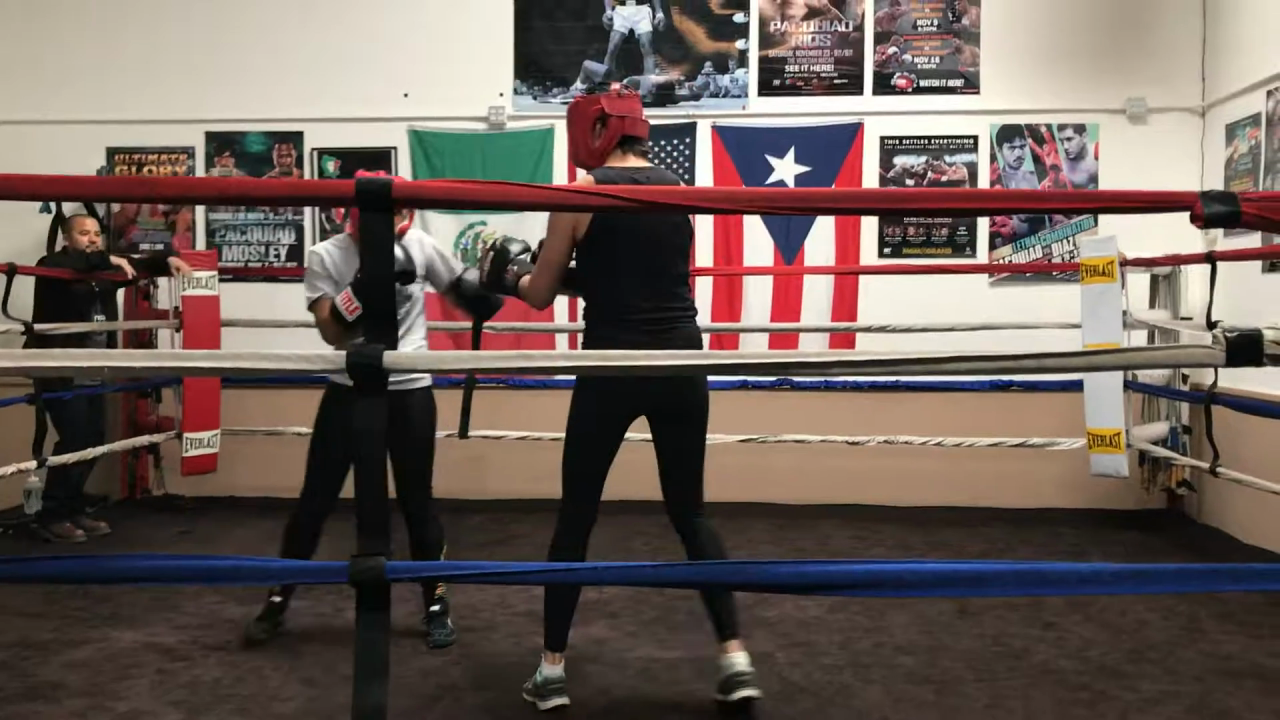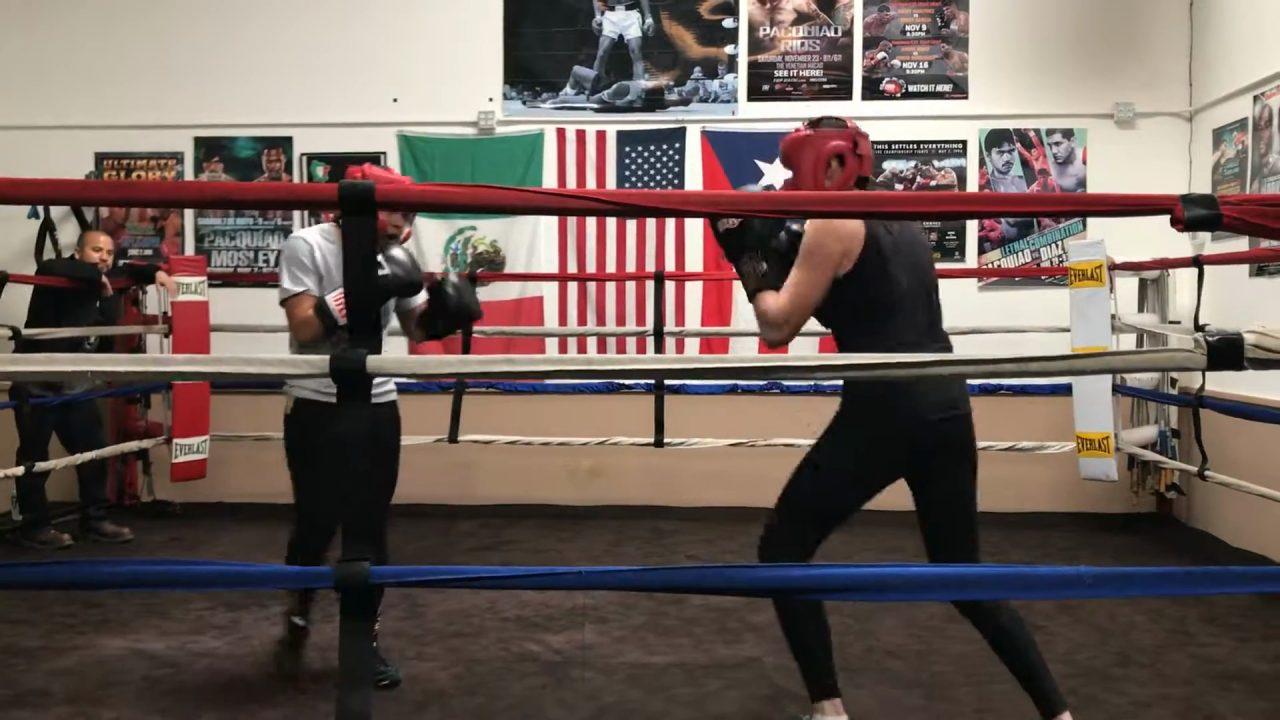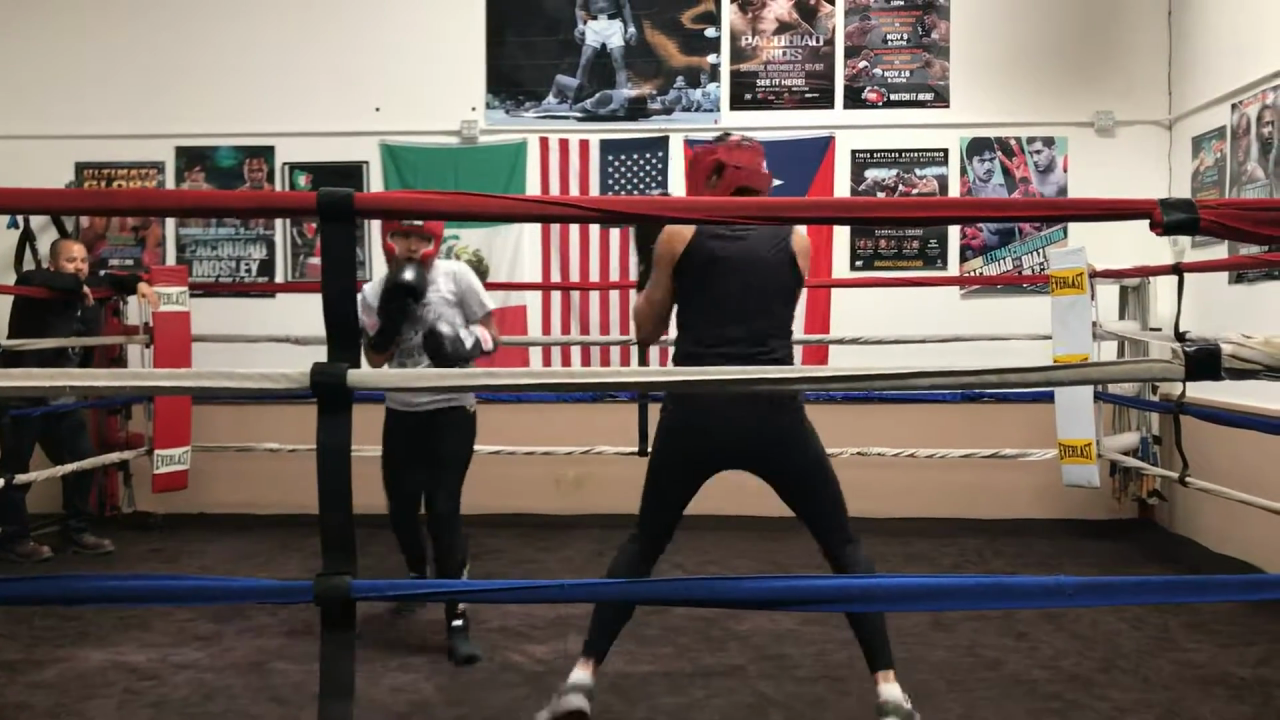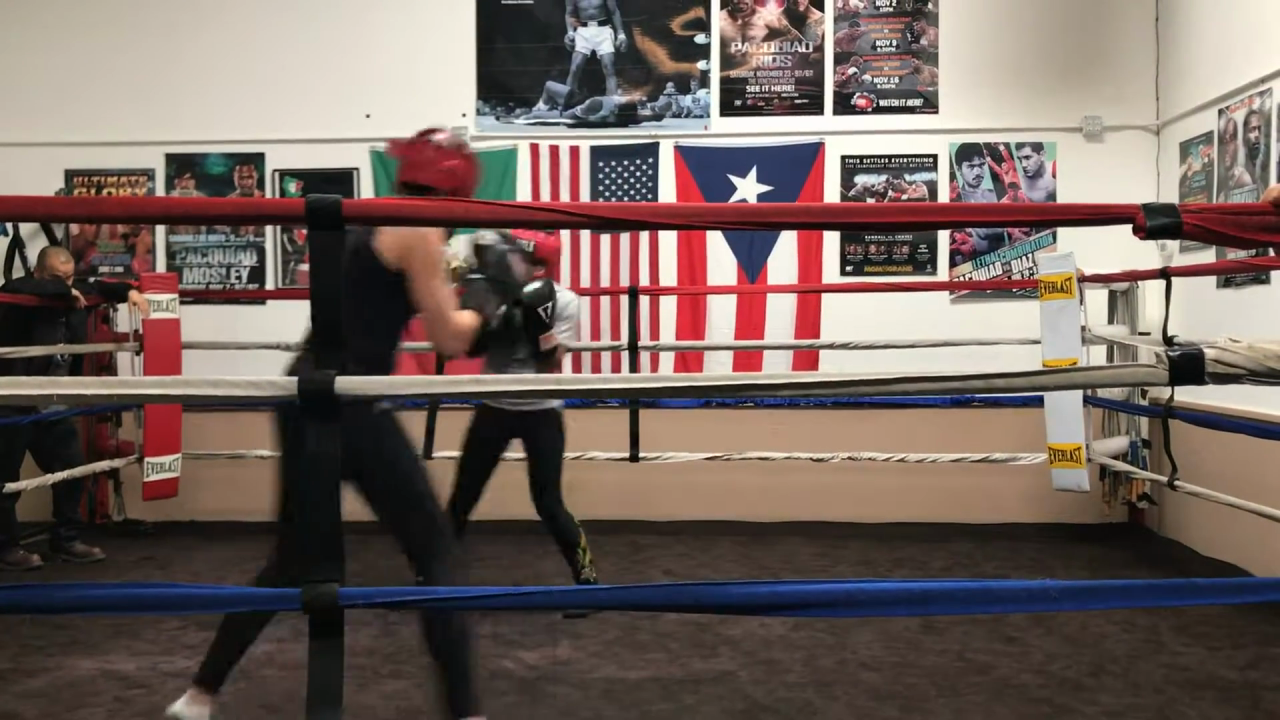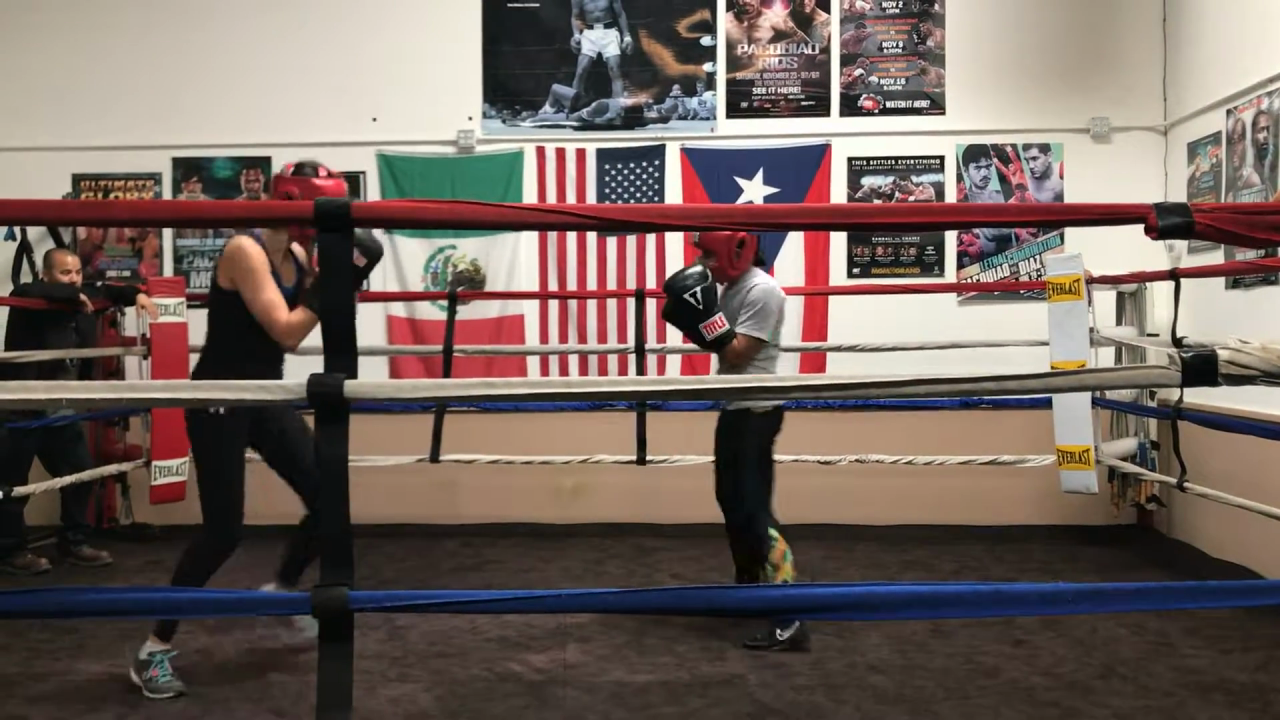
dt=1s
person 1, frame 1
left shoulder: (582, 192)
right shoulder: (681, 193)
left elbow: (539, 293)
left wrist: (509, 275)
left hip: (613, 368)
right hip: (682, 364)
left knee: (575, 518)
right knee: (690, 514)
left ankle: (552, 670)
right ankle: (735, 660)
person 1, frame 2
left shoulder: (833, 225)
right shoulder: (906, 226)
left elbow: (778, 328)
left wrist: (751, 261)
right wrist: (788, 255)
left hip: (883, 412)
right hip: (947, 409)
left knee: (782, 550)
person 1, frame 3
left shoulder: (679, 233)
right shoulder: (796, 240)
left elbow: (646, 330)
left wrist: (648, 259)
left hip: (693, 412)
right hip: (773, 414)
left knee: (646, 541)
right knee: (842, 546)
person 1, frame 4
left shoulder: (361, 222)
right shoulder: (419, 232)
right elbow: (449, 340)
right wrist: (490, 293)
left hip: (304, 397)
right hip: (350, 405)
left knee: (290, 561)
right knee: (435, 562)
person 1, frame 5
left shoulder: (299, 255)
right shoulder: (244, 250)
right elbow: (286, 331)
left wrist: (348, 269)
left hip: (268, 398)
right hip: (221, 400)
right knee: (221, 532)
left ankle: (282, 589)
right ankle: (155, 649)
person 2, frame 1
left shoulder: (420, 247)
right shoulder: (325, 256)
left elbow: (463, 291)
right elbow: (331, 331)
left wrist: (479, 297)
right wrist: (366, 286)
left hip: (409, 390)
right hip: (348, 391)
left knee: (415, 497)
right knee: (316, 495)
left ankle: (435, 602)
right ankle: (277, 602)
person 2, frame 2
left shoulder: (393, 257)
right shoulder: (308, 245)
left elbow: (419, 323)
right elbow: (305, 329)
left wrist: (449, 309)
left hip: (378, 404)
right hip: (315, 404)
left knee: (368, 526)
right knee: (316, 522)
right ankle: (299, 619)
person 2, frame 3
left shoulder: (456, 276)
right shoulder: (374, 292)
left elbow: (491, 335)
right elbow: (375, 358)
left wrist: (466, 342)
right wrist: (391, 312)
left hip: (450, 411)
right hip: (402, 413)
left knee: (443, 512)
right knee: (401, 510)
left ankle: (457, 618)
right ankle: (419, 577)
person 2, frame 4
left shoulder: (564, 302)
left elbow: (552, 367)
left wrist: (545, 329)
left hip: (541, 414)
right hip: (493, 409)
left knee: (547, 502)
right knee: (463, 496)
left ankle: (587, 582)
person 2, frame 5
left shoulder: (761, 290)
right shoulder: (732, 286)
left elbow: (738, 353)
right elbow: (721, 345)
left wrist: (705, 314)
right wrist: (694, 317)
left hip: (755, 411)
right hip: (738, 409)
left knee: (752, 508)
right knee: (732, 499)
left ankle: (791, 620)
right ankle: (747, 587)
person 3, frame 1
left shoulder: (104, 270)
right shoulder: (51, 266)
left elbow: (138, 265)
right elbow: (64, 267)
left wrist: (167, 260)
right wrist: (106, 259)
left hip: (93, 375)
right hip: (60, 375)
left knee: (89, 444)
right knee: (73, 442)
left ankle: (73, 510)
right ankle: (52, 517)
person 3, frame 2
left shoulder: (108, 282)
right shoulder: (57, 277)
left elbow: (131, 272)
right elbow: (50, 269)
left wrist: (156, 273)
right wrist: (95, 275)
left hip: (79, 388)
right hip: (36, 385)
left knee: (95, 452)
right knee: (34, 458)
left ankle: (95, 519)
right ankle: (35, 527)
person 3, frame 3
left shoulder: (88, 288)
right shoulder: (34, 285)
left elbow: (110, 281)
right elbow: (32, 279)
left wrist: (137, 283)
right wrist: (77, 287)
left hip: (63, 399)
left knee: (82, 462)
left ankle: (76, 532)
person 3, frame 4
left shoulder: (74, 294)
left elbow: (98, 288)
left wrist: (128, 291)
right wrist: (63, 291)
left knee: (72, 470)
left ankle: (65, 540)
person 3, frame 5
left shoulder: (84, 299)
right shoulder: (27, 297)
left elbow: (108, 292)
right elbow: (28, 292)
left wrist: (136, 294)
right wrist: (73, 296)
left hip: (63, 410)
left knee: (80, 474)
left ankle: (73, 543)
